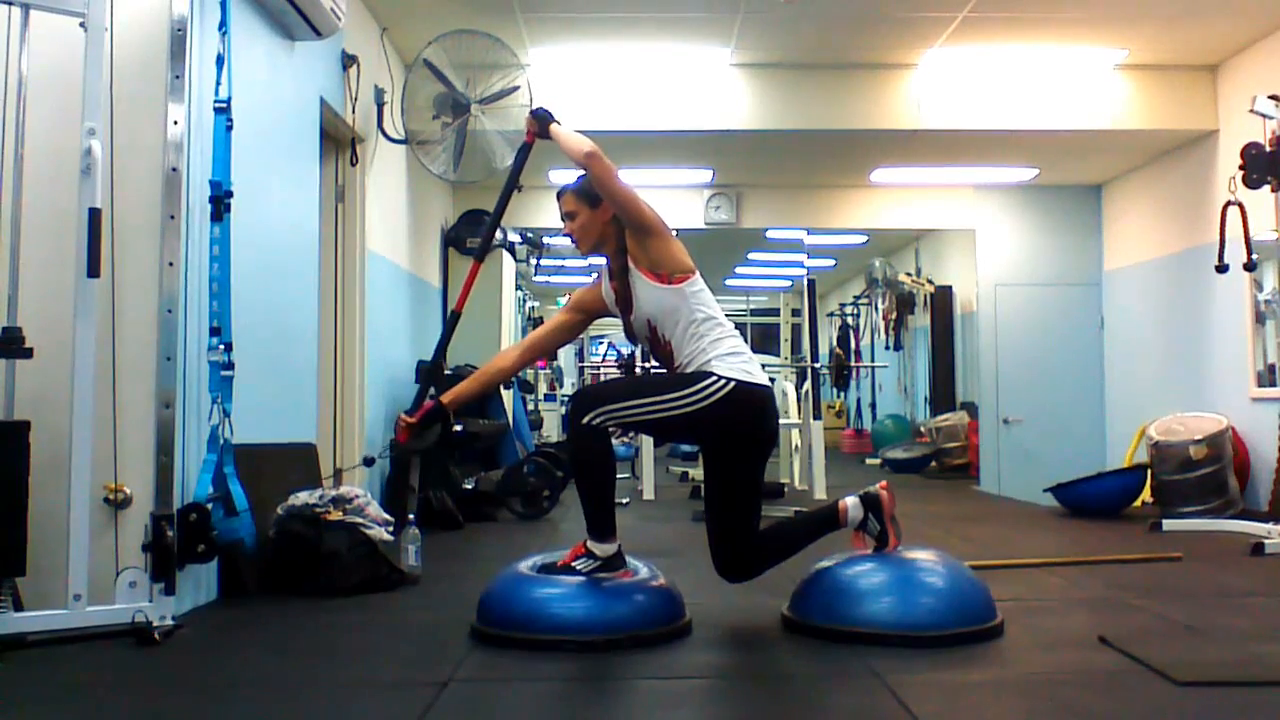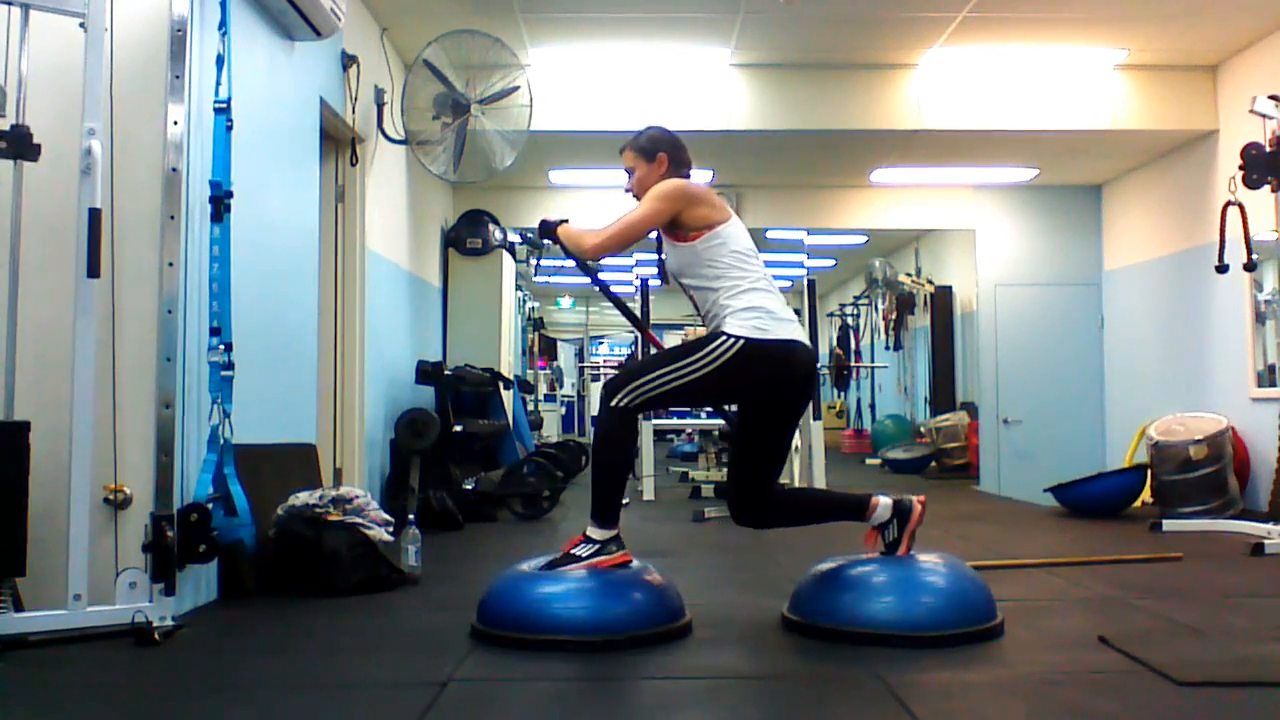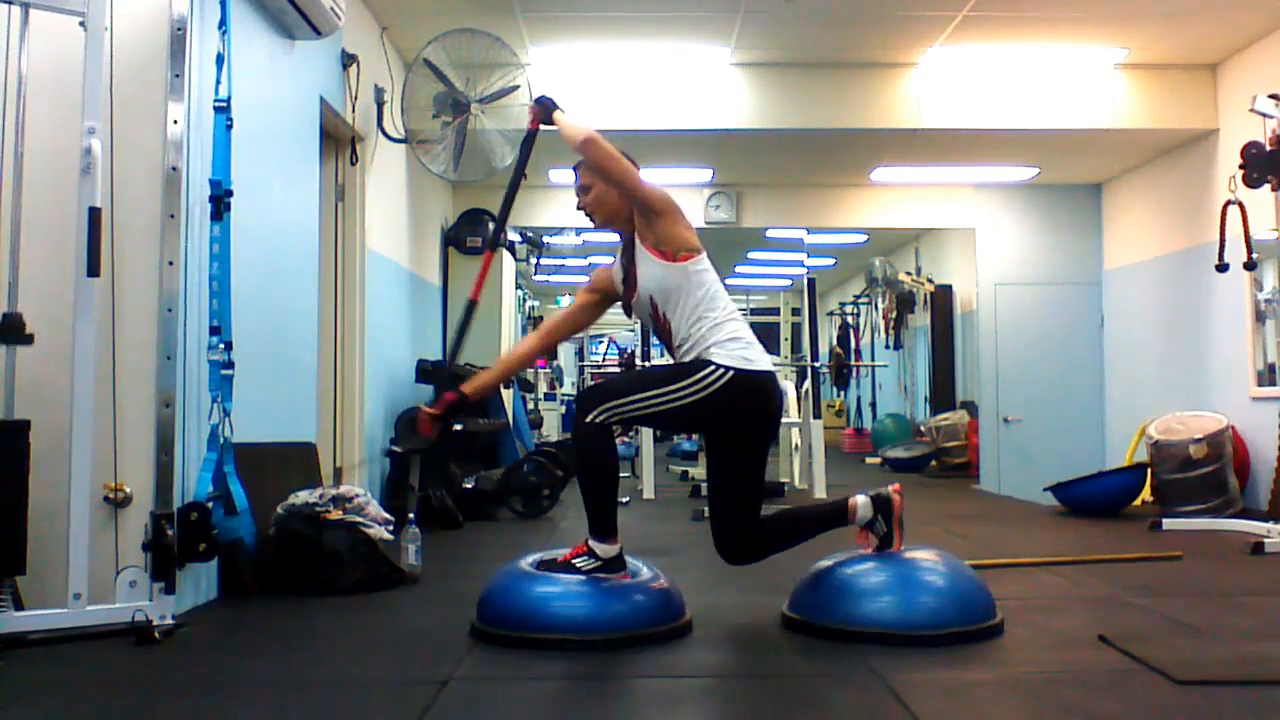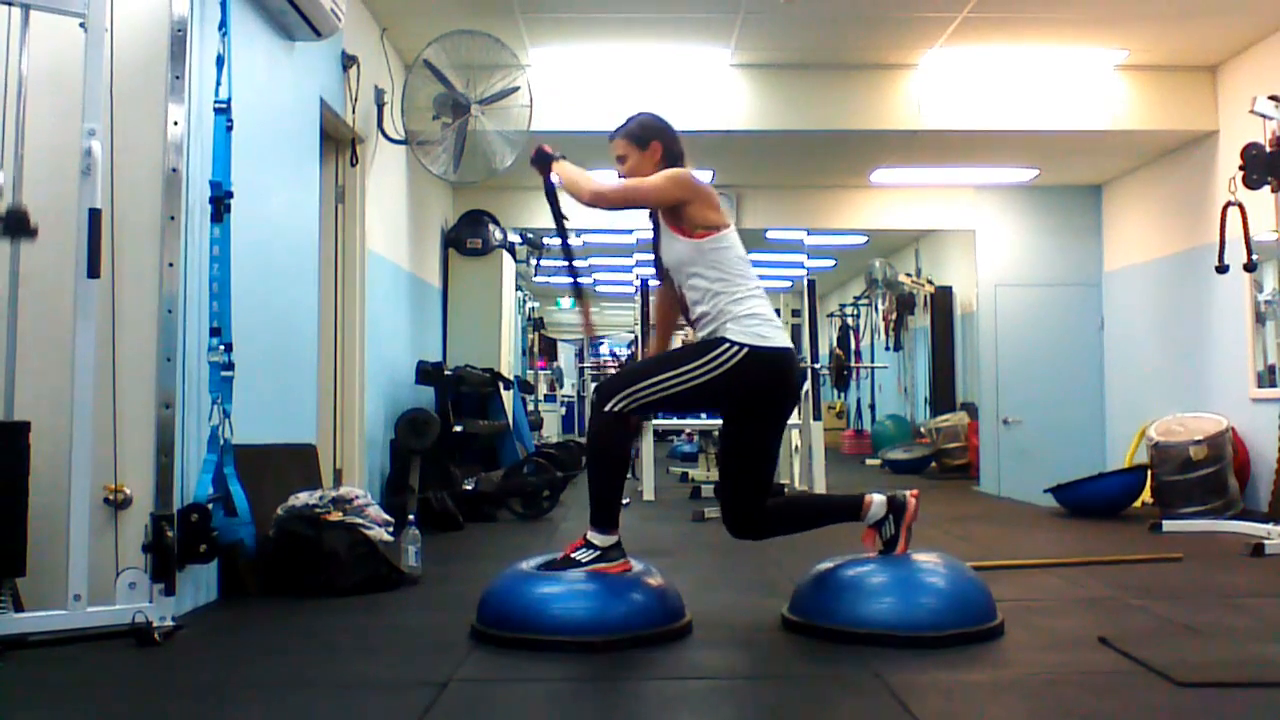
dt=1s
person 1, frame 1
left shoulder: (650, 240)
right shoulder: (597, 297)
left elbow: (592, 157)
right elbow: (518, 355)
left wrist: (552, 127)
right wrist: (440, 405)
left hip: (736, 394)
right hip: (732, 407)
left knee: (587, 409)
right knee: (738, 562)
left ankle: (603, 551)
right ankle: (859, 509)
person 1, frame 2
left shoulder: (677, 193)
right shoulder: (696, 216)
left elbow: (595, 247)
left wrist: (559, 229)
left hip: (755, 347)
right hip: (790, 360)
left knee: (619, 395)
right knee: (751, 506)
left ankle: (603, 539)
right ankle: (888, 509)
person 1, frame 3
left shoulder: (658, 213)
right shoulder: (611, 280)
left elbow: (590, 141)
right elbow: (538, 340)
left wrist: (552, 113)
right wrist: (462, 394)
left hip: (736, 378)
right hip: (743, 392)
left knee: (592, 411)
right knee: (738, 544)
left ankle: (606, 552)
right ankle: (867, 507)
person 1, frame 4
left shoulder: (685, 188)
right shoulder: (665, 233)
left elbow: (596, 195)
right elbow: (661, 334)
left wrist: (555, 163)
right wrist: (629, 417)
left hip: (750, 354)
right hip: (766, 368)
left knee: (610, 398)
right knee: (747, 519)
left ankle: (603, 544)
right ankle: (882, 507)
